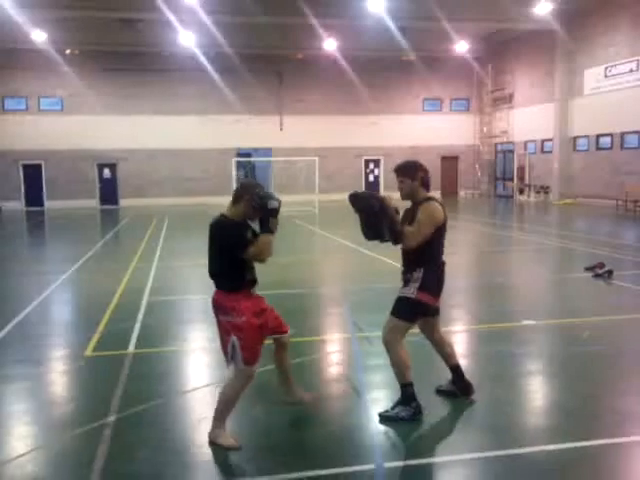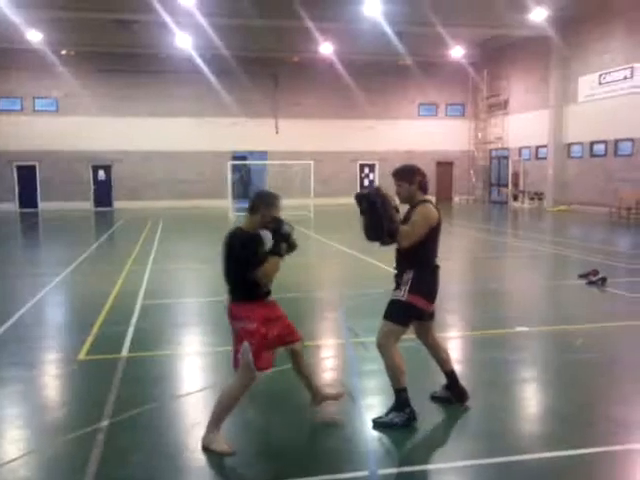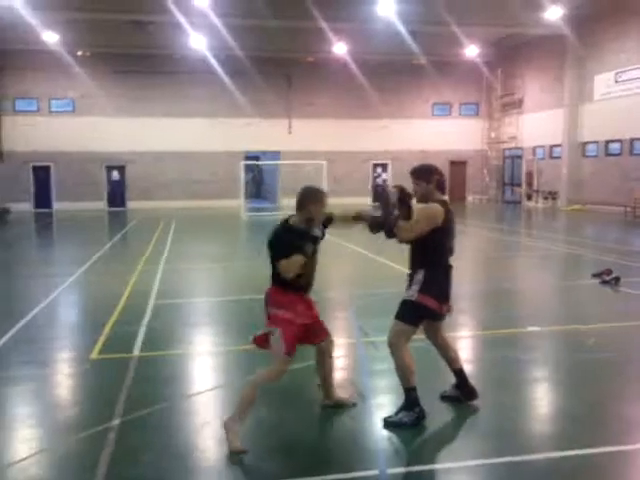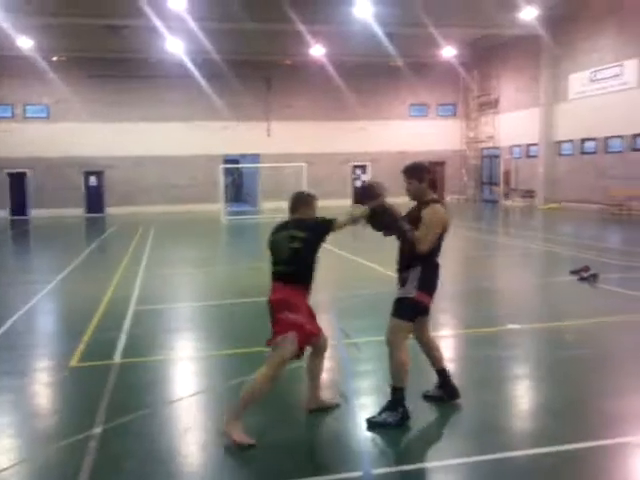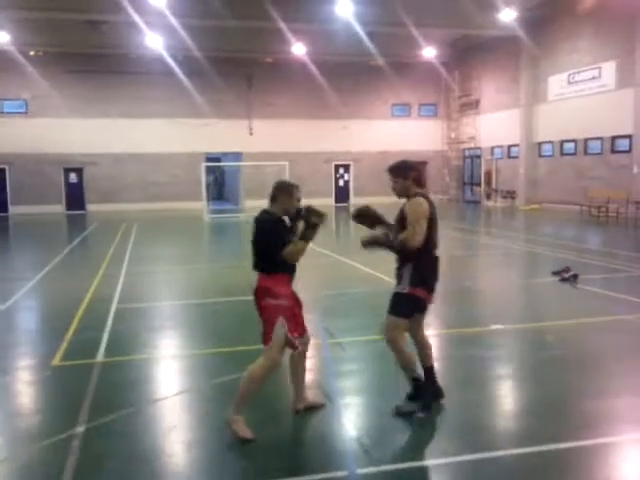
dt=0.2s
person 1, frame 1
left shoulder: (239, 223)
right shoulder: (223, 227)
left elbow: (259, 250)
right elbow: (261, 255)
left wrist: (269, 220)
right wrist: (268, 220)
left hip: (248, 296)
right hip: (232, 304)
left knee: (282, 338)
right knee: (245, 372)
left ankle: (291, 392)
right ankle: (217, 429)
person 1, frame 2
left shoulder: (256, 236)
right shoulder: (240, 241)
right elbow: (266, 275)
left wrist: (280, 244)
right wrist: (280, 245)
left hip: (264, 304)
right hip: (246, 311)
left knee: (296, 348)
right knee: (245, 378)
left ankle: (316, 394)
right ankle: (211, 433)
person 1, frame 3
left shoulder: (308, 225)
right shoulder: (282, 234)
left elbow: (335, 219)
right elbow: (286, 272)
left wrist: (358, 217)
right wrist: (308, 245)
left hip: (301, 299)
right hip: (283, 302)
left knee: (325, 344)
right knee: (278, 367)
left ankle: (329, 396)
right ankle: (234, 422)
person 1, frame 4
left shoulder: (278, 231)
right shoulder: (311, 225)
right elbow: (350, 219)
right wrist: (362, 209)
left hip: (285, 294)
right hip: (291, 300)
left knee: (320, 344)
right knee: (276, 365)
left ankle: (314, 399)
right ankle: (234, 420)
person 1, frame 5
left shoulder: (273, 221)
right shoulder: (270, 222)
left elbow: (289, 248)
right elbow: (291, 255)
left wrist: (303, 224)
right wrist: (307, 229)
left hip: (279, 287)
right hip: (274, 289)
left knee: (300, 342)
right knee: (273, 356)
left ankle: (300, 398)
right ankle: (236, 414)
person 2, frame 1
left shoulder: (431, 208)
right shoulder: (415, 208)
left elbow: (410, 241)
right elbow: (400, 237)
left wrist: (391, 212)
left hip: (423, 279)
right hip: (421, 277)
left knee: (391, 337)
right knee: (432, 332)
left ankle: (410, 402)
right ankle: (460, 382)
person 2, frame 2
left shoulder: (425, 210)
right shoulder: (415, 210)
left elbow: (403, 240)
right elbow: (393, 237)
left hip: (415, 282)
right hip: (419, 281)
left knee: (385, 341)
right knee: (427, 336)
left ankle: (404, 408)
right ankle: (455, 389)
person 2, frame 3
left shoulder: (433, 209)
right shoulder: (438, 209)
left elbow: (402, 234)
right elbow: (411, 233)
left wrist: (389, 207)
right wrist: (403, 206)
left hip: (426, 282)
right hip: (436, 280)
left knee: (396, 340)
right knee: (436, 335)
left ankle: (413, 408)
right ankle: (464, 387)
person 2, frame 4
left shoulder: (434, 210)
right shoulder: (420, 208)
left elbow: (421, 245)
right elbow: (395, 229)
left wrist: (396, 217)
right wrist: (388, 214)
left hip: (418, 278)
right hip: (416, 277)
left knee: (395, 339)
right knee: (421, 333)
left ankle: (397, 407)
right ankle: (446, 387)
person 2, frame 5
left shoulder: (417, 203)
right shoulder: (415, 203)
left elbow: (413, 241)
right elbow: (401, 234)
left wrist: (380, 238)
right wrist: (379, 221)
left hip: (415, 275)
right hip: (419, 273)
left knee: (393, 335)
right knee: (415, 331)
left ankle: (421, 393)
right ankle: (430, 385)
